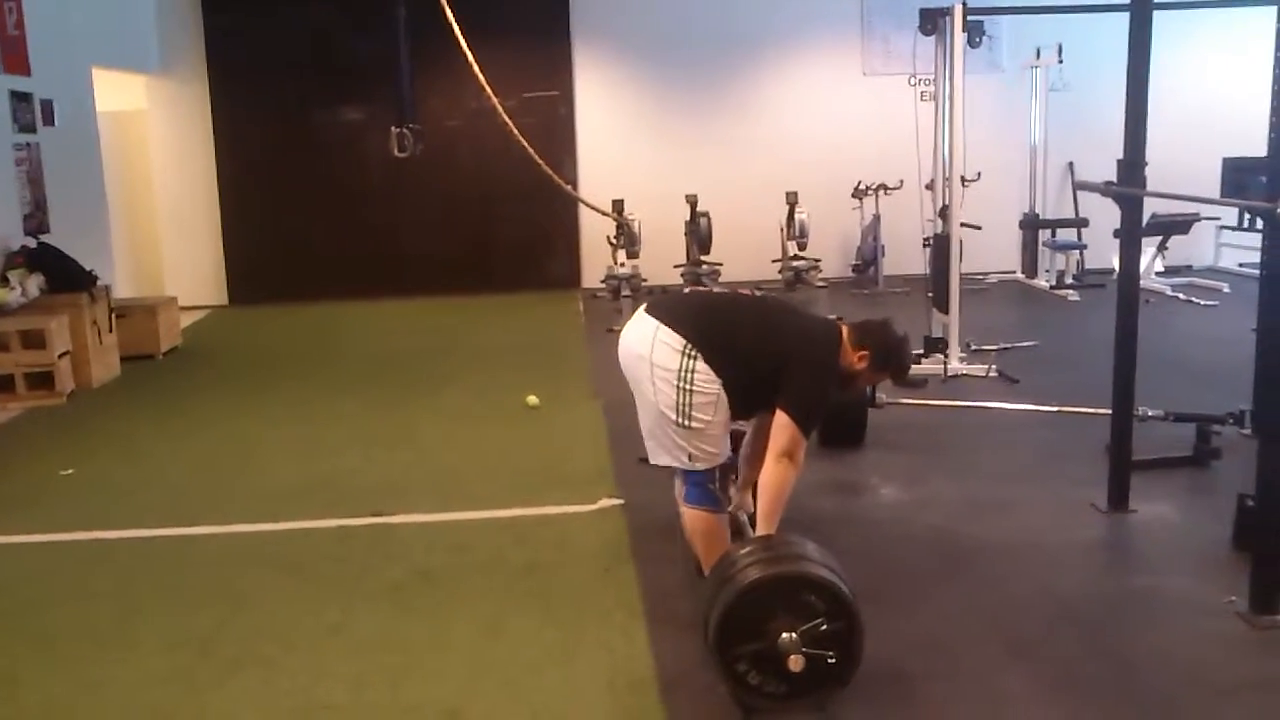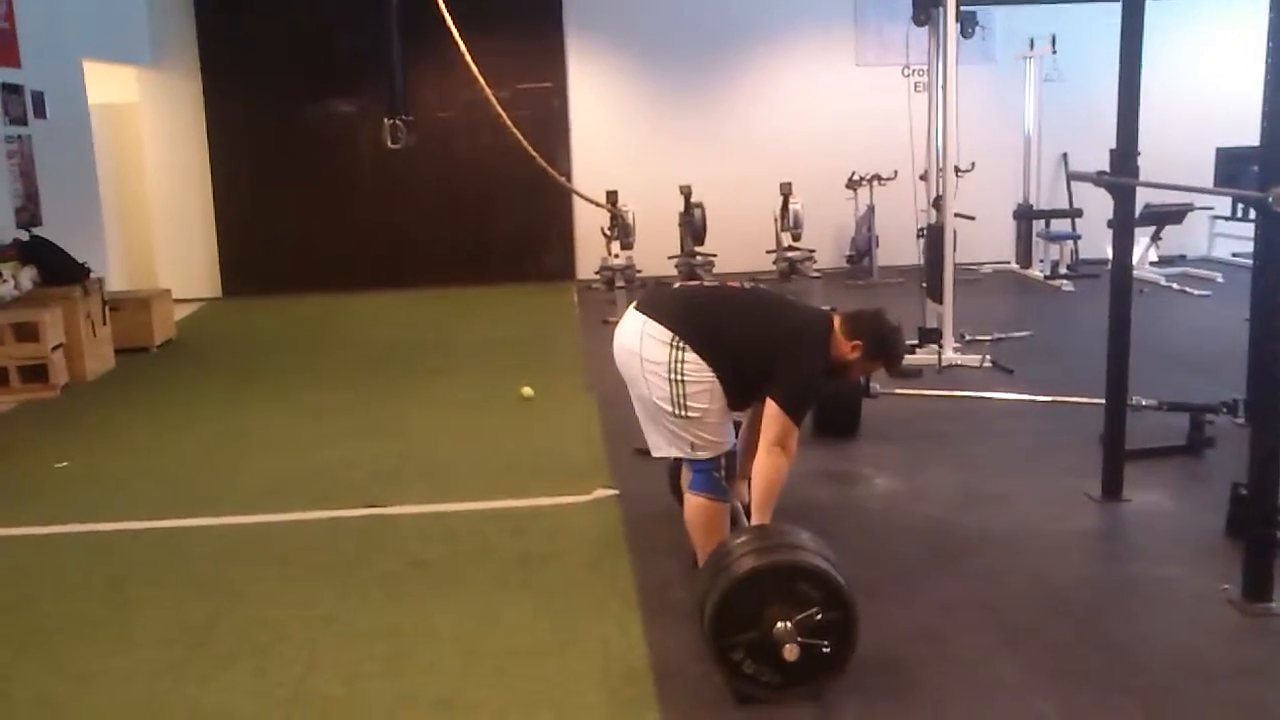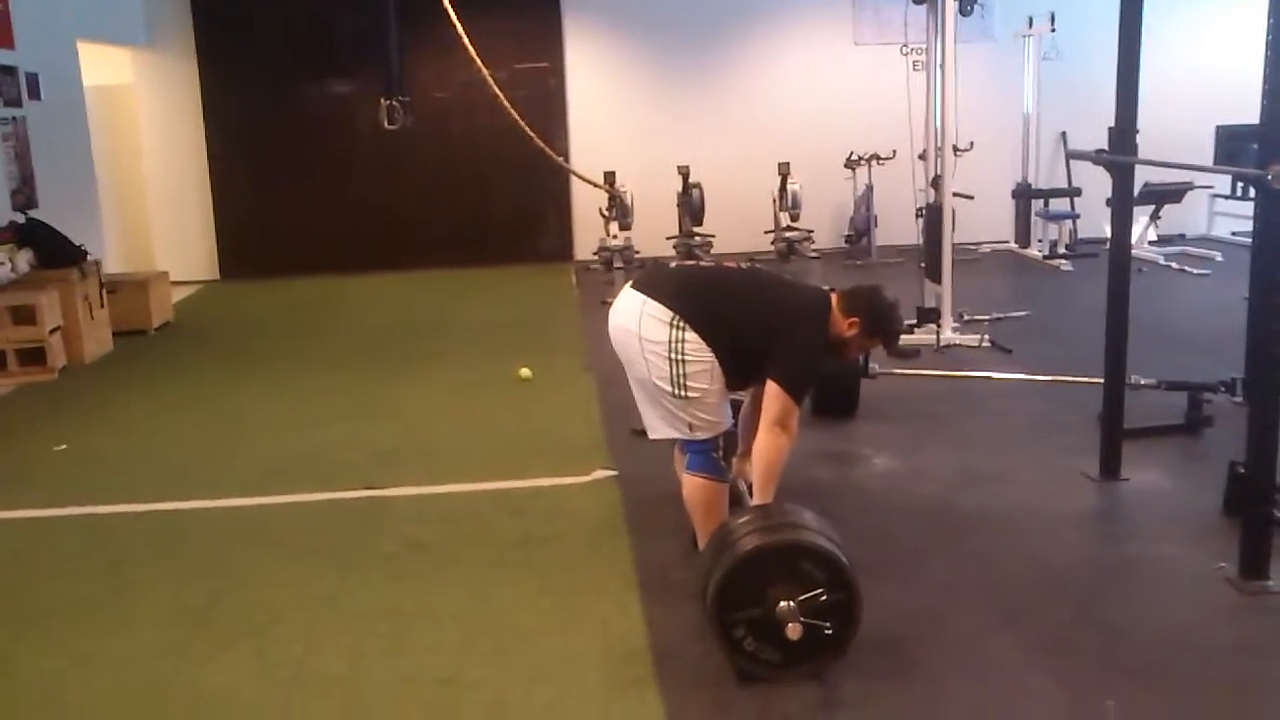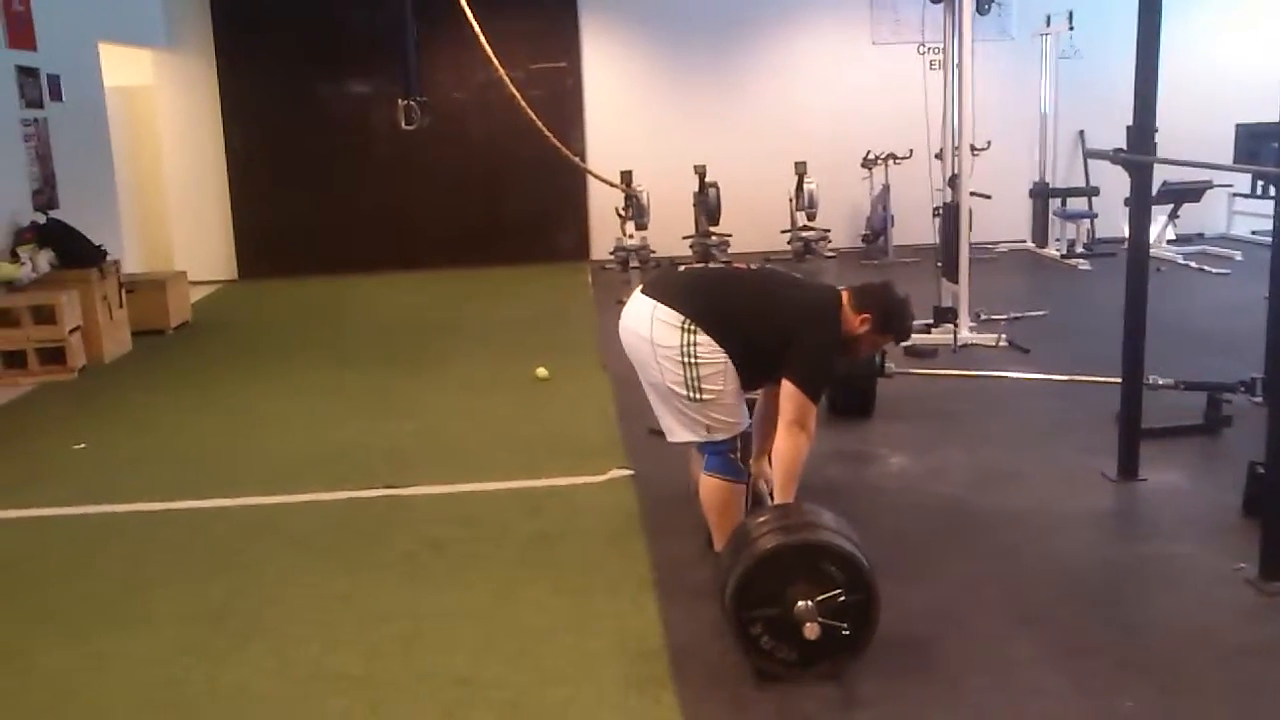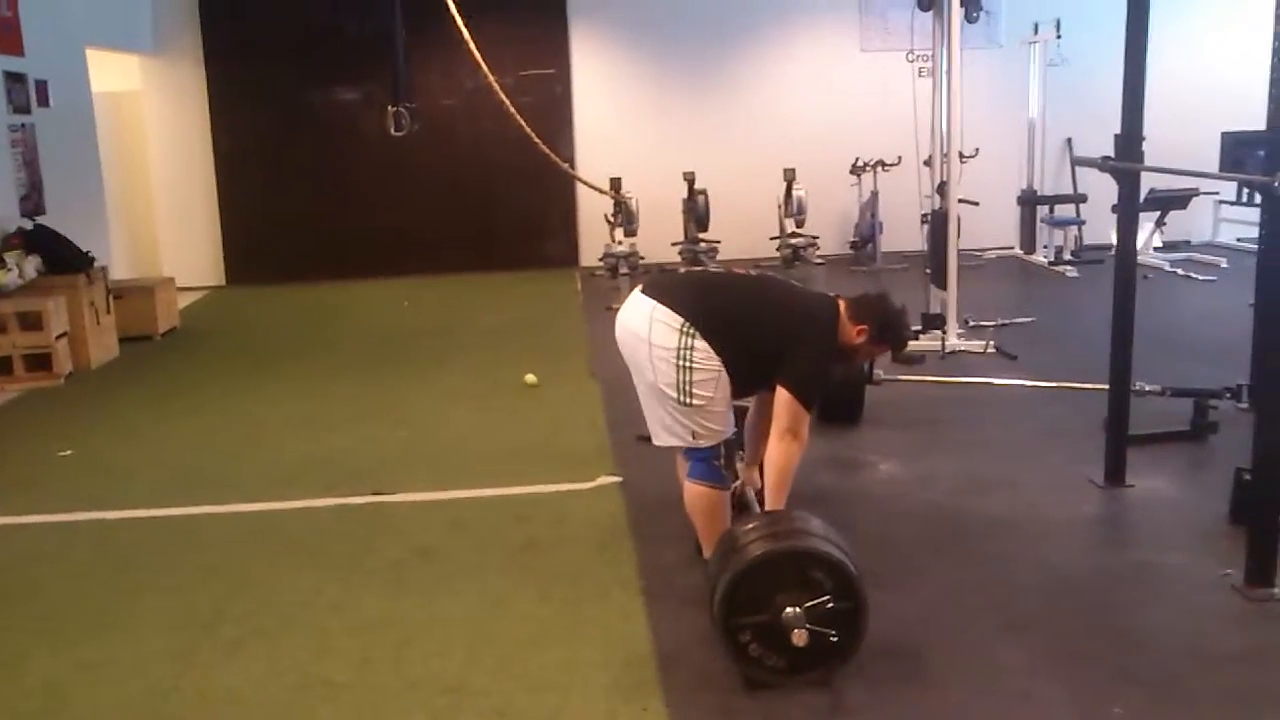
dt=0.4s
person 1, frame 1
left shoulder: (811, 341)
right shoulder: (818, 362)
left elbow: (766, 421)
right elbow: (783, 456)
left wrist: (742, 490)
right hip: (672, 346)
left knee: (695, 464)
right knee: (702, 475)
left ankle: (712, 562)
person 1, frame 2
left shoulder: (803, 330)
right shoulder: (807, 352)
left elbow: (760, 413)
right elbow: (776, 447)
left wrist: (740, 481)
left hip: (640, 325)
right hip: (663, 340)
left knee: (699, 451)
right knee: (708, 462)
left ankle: (707, 551)
person 1, frame 3
left shoulder: (799, 310)
right shoulder: (807, 331)
left elbow: (761, 392)
right elbow: (777, 427)
left wrist: (743, 458)
right hip: (662, 320)
left knee: (693, 432)
right knee: (706, 442)
left ankle: (705, 529)
person 1, frame 4
left shoulder: (811, 307)
right shoulder: (820, 330)
left elbow: (773, 390)
right elbow: (795, 427)
left wrist: (759, 459)
right hip: (673, 324)
left knee: (707, 430)
right knee: (723, 444)
left ankle: (720, 529)
person 1, frame 5
left shoulder: (806, 317)
right shoulder: (817, 338)
left elbow: (767, 399)
right elbow: (788, 434)
left wrist: (750, 468)
right hip: (671, 326)
left knee: (695, 438)
right knee: (708, 450)
left ankle: (709, 535)
